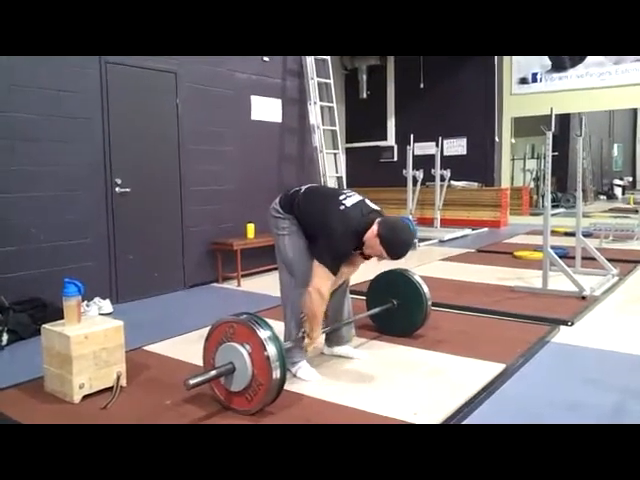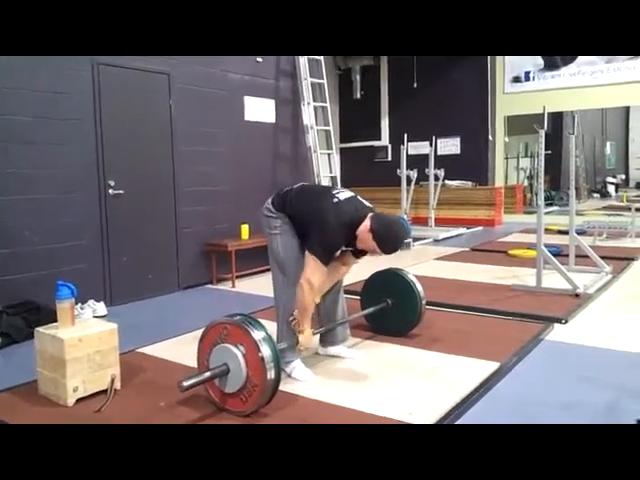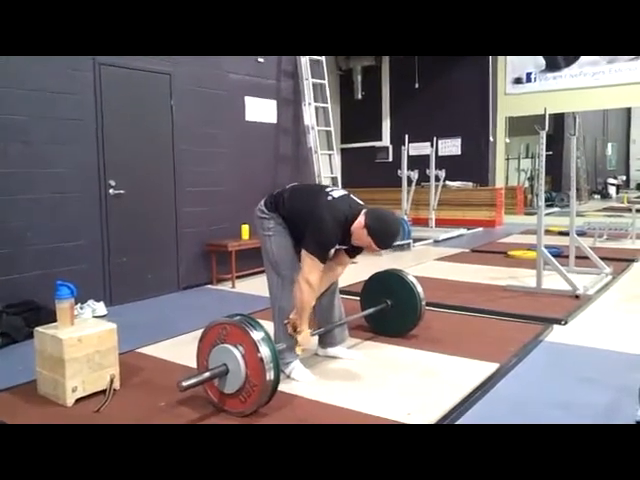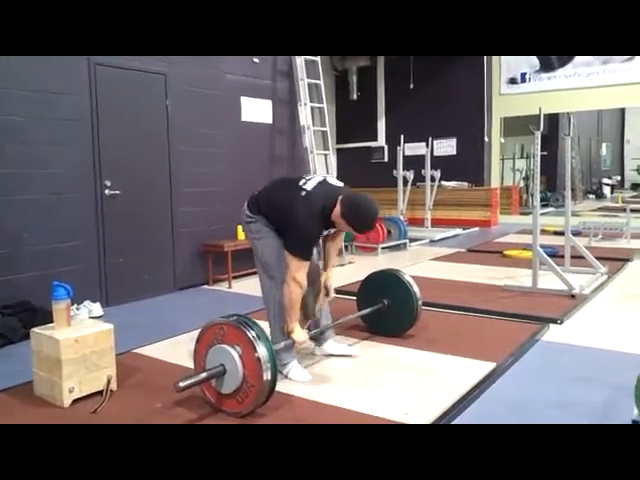
dt=0.5s
person 1, frame 1
left shoulder: (381, 226)
right shoulder: (341, 233)
left elbow: (350, 264)
right elbow: (317, 289)
left wrist: (322, 296)
right wrist: (314, 334)
left hip: (316, 214)
right hip: (287, 215)
left knee: (339, 279)
right knee: (300, 282)
left ankle: (337, 342)
right ankle: (295, 357)
person 1, frame 2
left shoulder: (370, 225)
right shoulder: (332, 227)
left elbow: (341, 265)
right elbow: (309, 281)
left wrist: (314, 298)
right wrist: (305, 328)
left hip: (308, 216)
right hip: (281, 216)
left knee: (333, 280)
right knee: (292, 280)
left ankle: (332, 342)
right ankle: (289, 357)
person 1, frame 3
left shoulder: (361, 225)
right shoulder: (327, 225)
left elbow: (336, 267)
right elbow: (307, 280)
left wrist: (307, 303)
right wrist: (303, 327)
left hip: (302, 218)
right hip: (274, 217)
left knee: (329, 280)
right knee: (288, 282)
left ankle: (331, 342)
right ankle: (286, 358)
person 1, frame 4
left shoulder: (347, 203)
right shoulder: (307, 220)
left elbow: (334, 236)
right elbow: (295, 278)
left wrist: (328, 271)
right wrist: (294, 327)
left hip: (287, 213)
right hip: (261, 219)
right knee: (279, 281)
left ankle: (324, 340)
right ankle: (284, 358)
